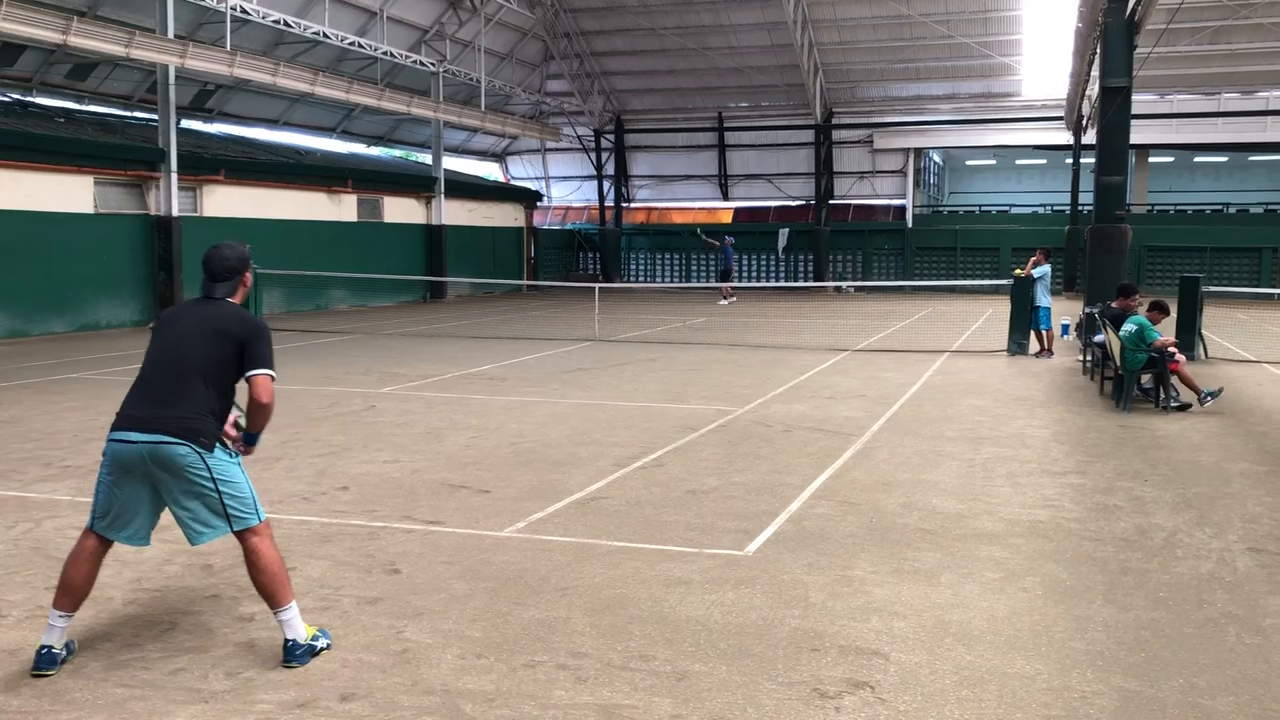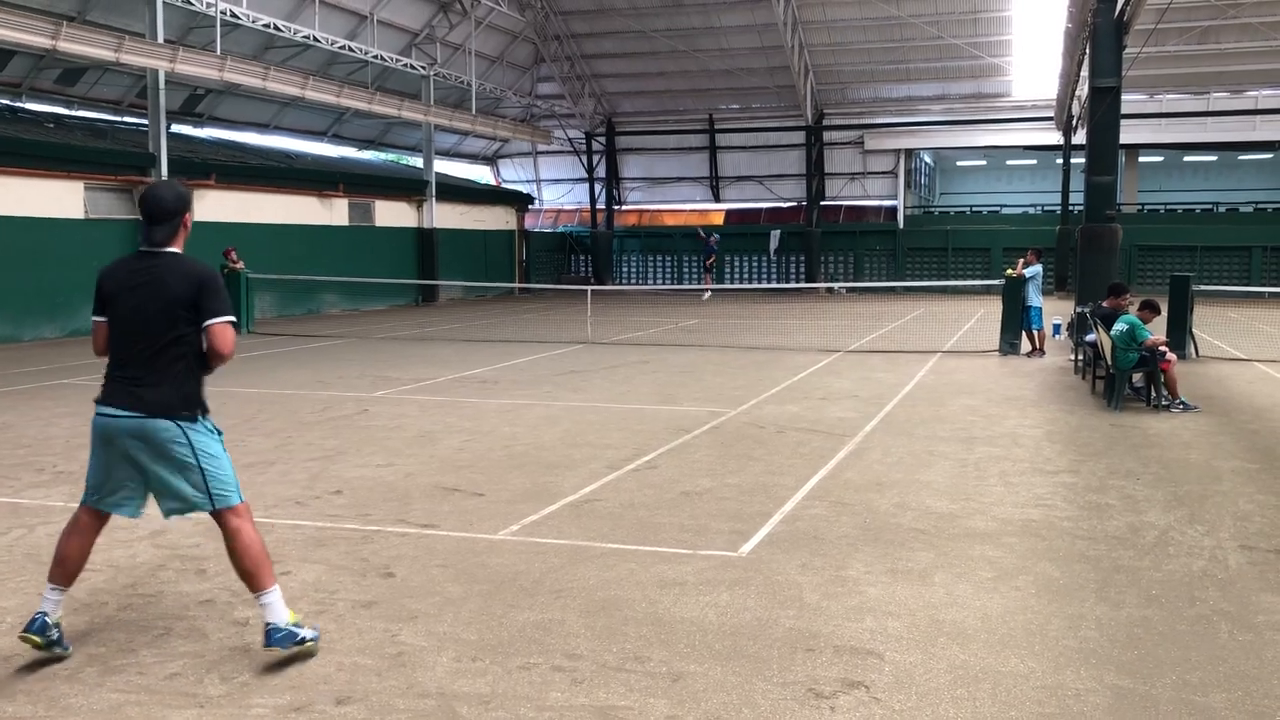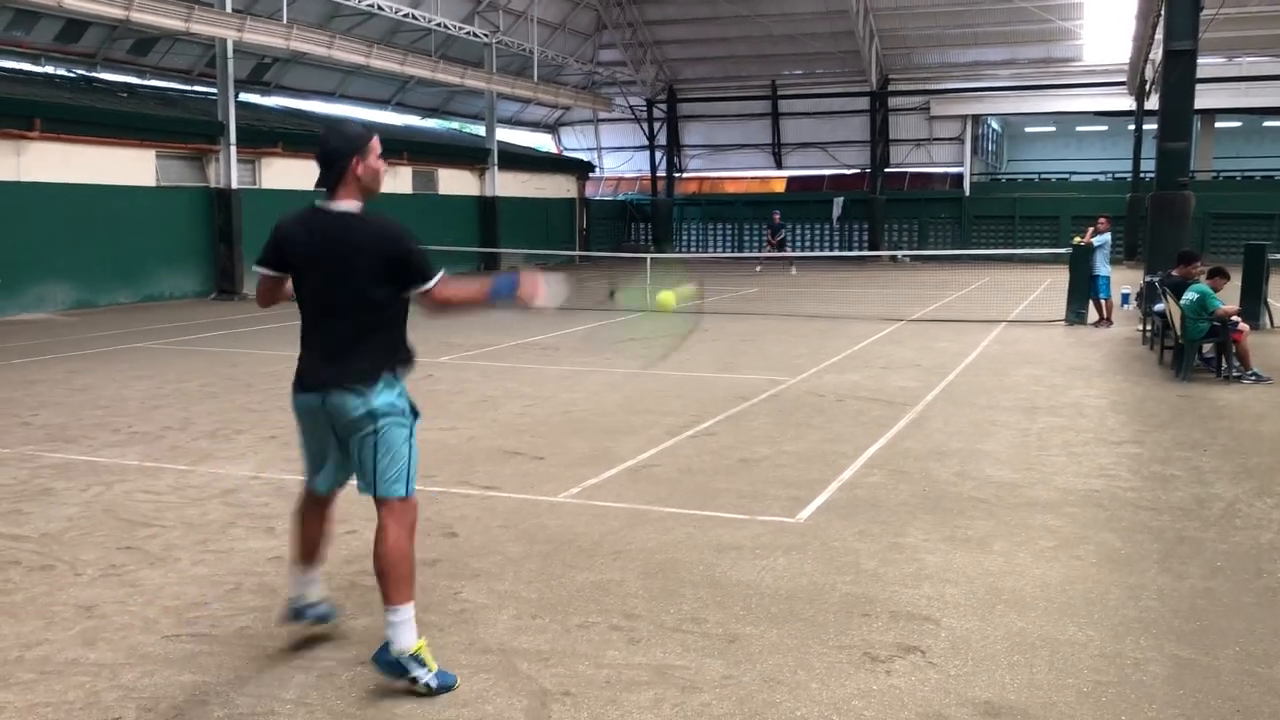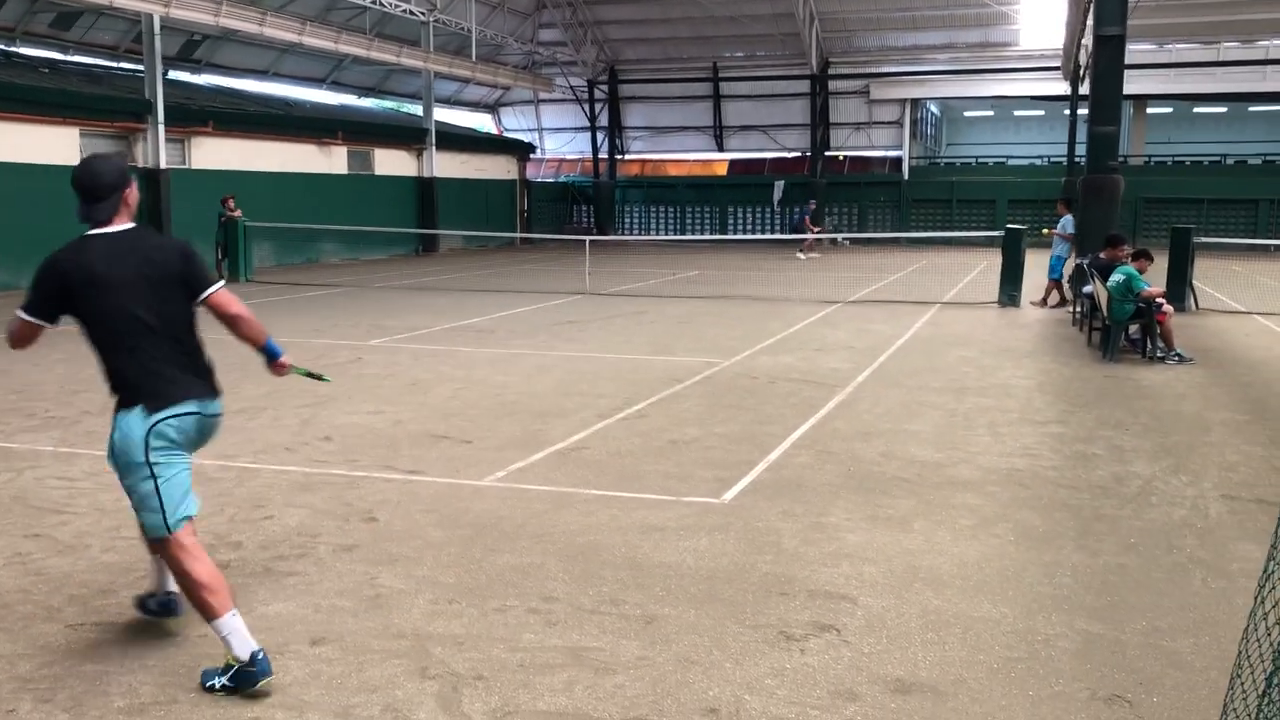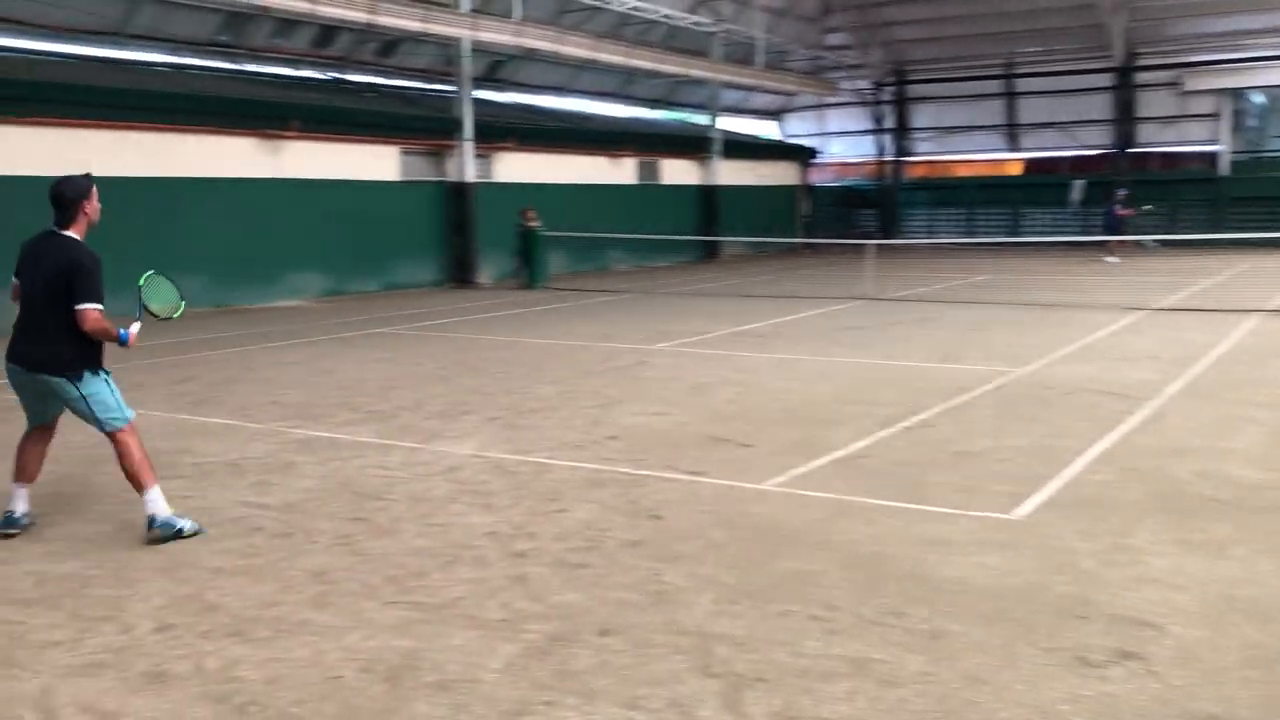
dt=1s
person 1, frame 1
left shoulder: (170, 317)
right shoulder: (250, 326)
right elbow: (263, 397)
left wrist: (217, 421)
right wrist: (250, 436)
left hip: (125, 435)
right hip: (187, 442)
left knee: (97, 536)
right knee: (254, 532)
left ankle: (51, 644)
right ankle: (297, 637)
person 1, frame 2
left shoulder: (111, 275)
right shoulder: (202, 277)
left elbow: (101, 345)
right elbow: (223, 348)
left hip: (114, 414)
right hip: (175, 418)
left knee: (90, 514)
right knee: (233, 516)
left ankle: (45, 619)
right ankle: (280, 622)
person 1, frame 3
left shoulder: (291, 231)
right shoulder: (385, 236)
left elbow: (266, 296)
right elbow: (442, 296)
right wrist: (506, 288)
left hip: (311, 390)
right hip: (371, 392)
left knee: (318, 493)
right knee: (397, 509)
left ankle: (305, 597)
right ankle: (402, 646)
person 1, frame 4
left shoulder: (64, 265)
right shoulder: (174, 251)
right elbow: (233, 313)
right wrist: (272, 352)
left hip: (151, 412)
right hip: (203, 403)
left knee: (174, 538)
right knee: (163, 510)
left ankle: (247, 657)
right ankle: (166, 593)
person 1, frame 5
left shoulder: (33, 246)
right shoulder: (84, 259)
right elbow: (90, 323)
right wrist: (122, 336)
right hip: (68, 367)
left knee: (41, 428)
right knee: (124, 432)
right ankle: (160, 516)
